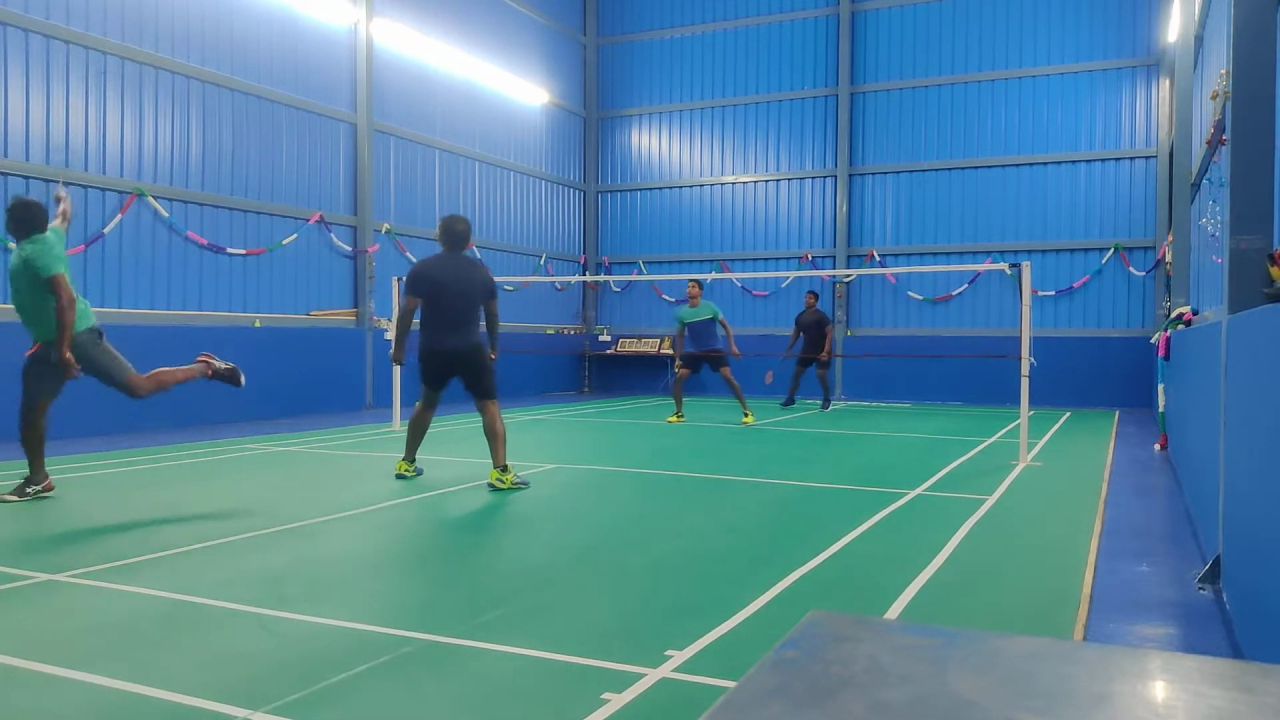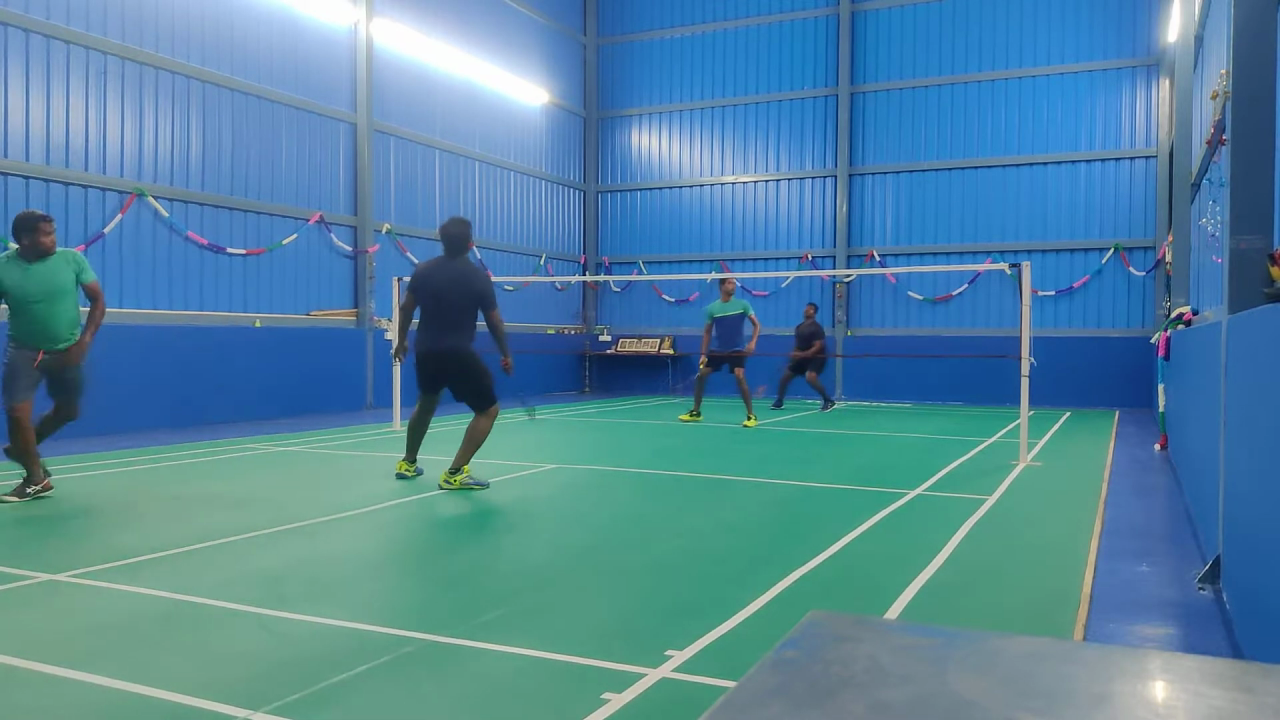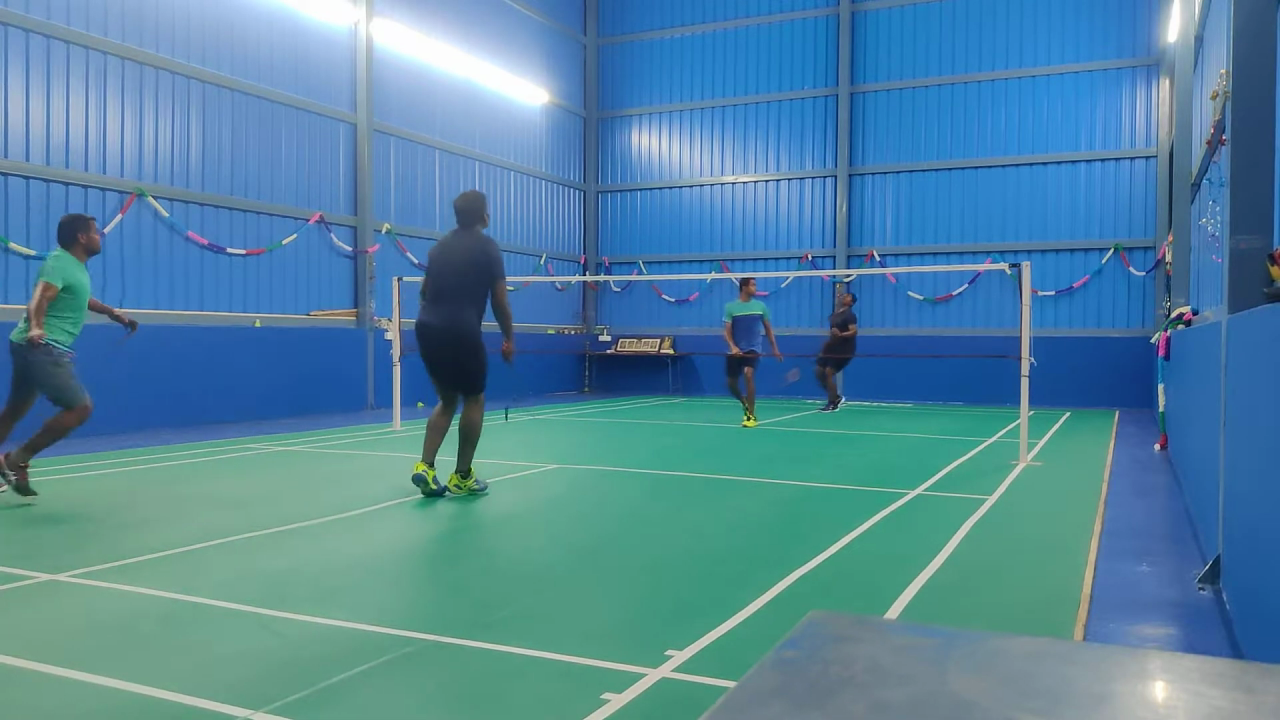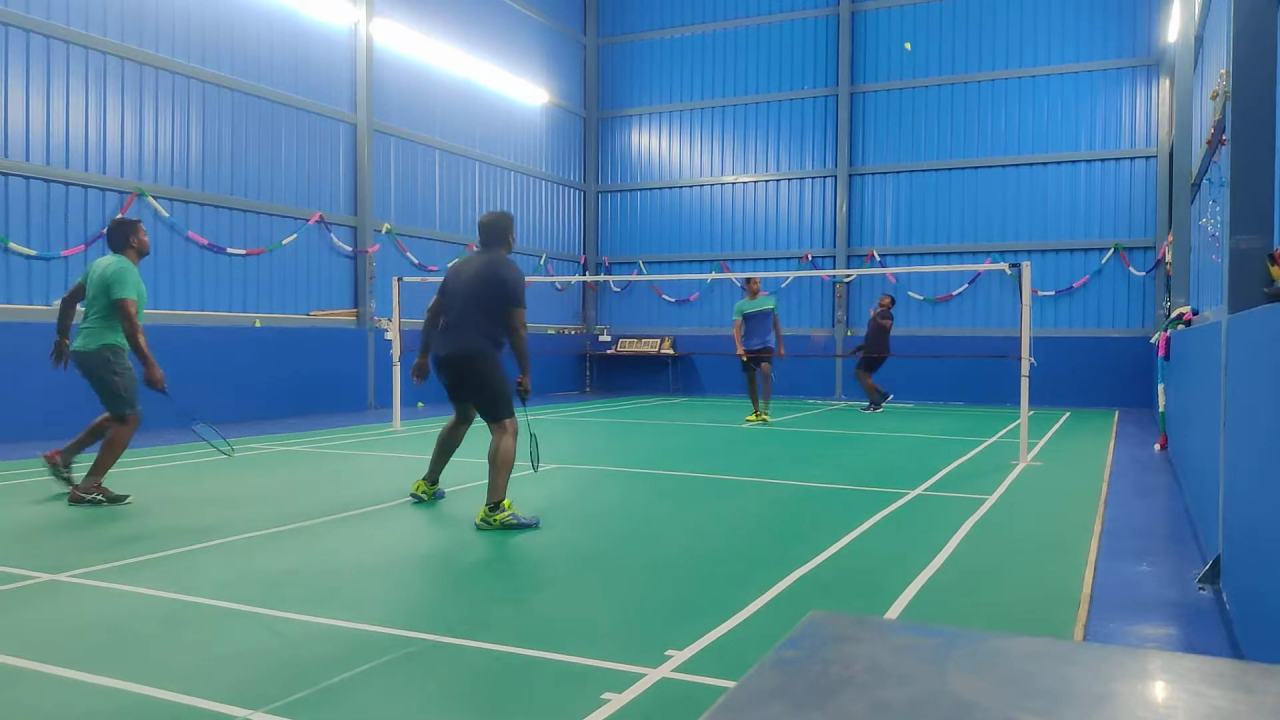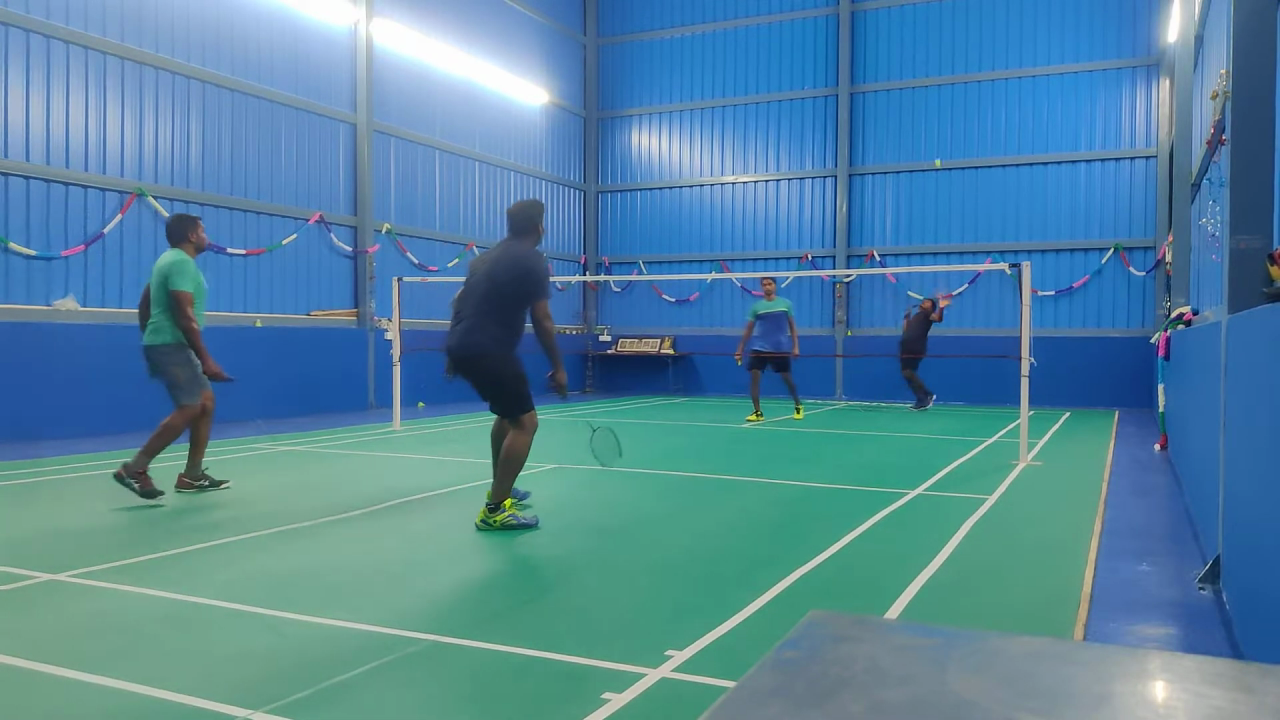
dt=0.3s
person 1, frame 1
left shoulder: (422, 269)
right shoulder: (481, 272)
left elbow: (407, 311)
right elbow: (493, 316)
left wrist: (398, 347)
right wrist: (493, 347)
left hip: (433, 350)
right hip: (471, 349)
left knee: (427, 403)
right knee: (489, 408)
left ankle: (407, 463)
right ankle: (501, 472)
person 1, frame 2
left shoulder: (424, 270)
right shoulder: (478, 277)
left elbow: (406, 309)
right elbow: (494, 322)
left wrist: (401, 340)
right wrist: (506, 355)
left hip: (426, 353)
right hip: (460, 355)
left knee: (426, 406)
right knee: (488, 410)
left ankle: (408, 464)
right ankle: (455, 473)
person 1, frame 3
left shoulder: (439, 247)
right shoulder: (487, 246)
right elbow: (499, 299)
right wrist: (509, 338)
left hip: (428, 329)
right hip: (461, 332)
left knee: (447, 401)
right knee: (474, 402)
left ankle: (426, 467)
right ankle: (462, 477)
person 1, frame 4
left shoulder: (459, 267)
right shoulder: (508, 269)
left elbow: (433, 314)
right elbow: (516, 328)
left wrist: (423, 356)
right wrist: (525, 373)
left hip: (446, 355)
right hip: (475, 356)
left knee: (464, 415)
right knee: (504, 426)
left ankle: (426, 485)
right ankle: (495, 509)
person 1, frame 5
left shoulder: (487, 256)
right shoulder: (532, 260)
left elbow: (459, 303)
right elbow: (542, 321)
left wrist: (455, 351)
right wrist: (558, 367)
left hip: (461, 347)
right hip: (488, 351)
left knee: (508, 413)
right knee: (524, 423)
left ankle: (500, 489)
right ankle: (495, 510)
person 2, frame 1
left shoulder: (34, 252)
right shoulder: (46, 237)
left elbow: (66, 298)
right elbow: (62, 219)
left wrist: (64, 348)
right wrist: (63, 201)
left hip: (78, 337)
right hip: (50, 344)
left knee: (139, 387)
right knee: (30, 409)
left ankle: (205, 367)
right ankle: (38, 478)
person 2, frame 2
left shoulder: (74, 260)
left elbow: (98, 302)
left wrist: (84, 343)
left hip: (68, 350)
right hip: (25, 351)
left knee: (68, 412)
left ankle: (28, 447)
right ankle: (36, 478)
person 2, frame 3
left shoulder: (77, 265)
right shoulder: (58, 263)
right elbow: (40, 298)
left wrist: (113, 313)
right wrist: (35, 328)
left hip: (46, 349)
right hip: (43, 348)
right knee: (81, 408)
person 2, frame 4
left shoulder: (101, 264)
right shoulder: (123, 271)
left elbow: (68, 301)
right elbow: (130, 322)
left wrist: (62, 338)
right wrist: (151, 365)
left hip: (90, 349)
right hip: (104, 352)
left knee: (120, 414)
right knee: (128, 418)
left ankle: (61, 457)
right ankle: (87, 487)
person 2, frame 5
left shoulder: (167, 260)
right shoulder: (182, 263)
left elbow: (144, 307)
right elbow: (185, 316)
left wrist: (149, 345)
right wrist: (206, 359)
left hip: (167, 346)
right hip: (171, 346)
left knee: (206, 404)
right knee: (188, 409)
left ankle: (193, 475)
right ankle: (135, 468)
